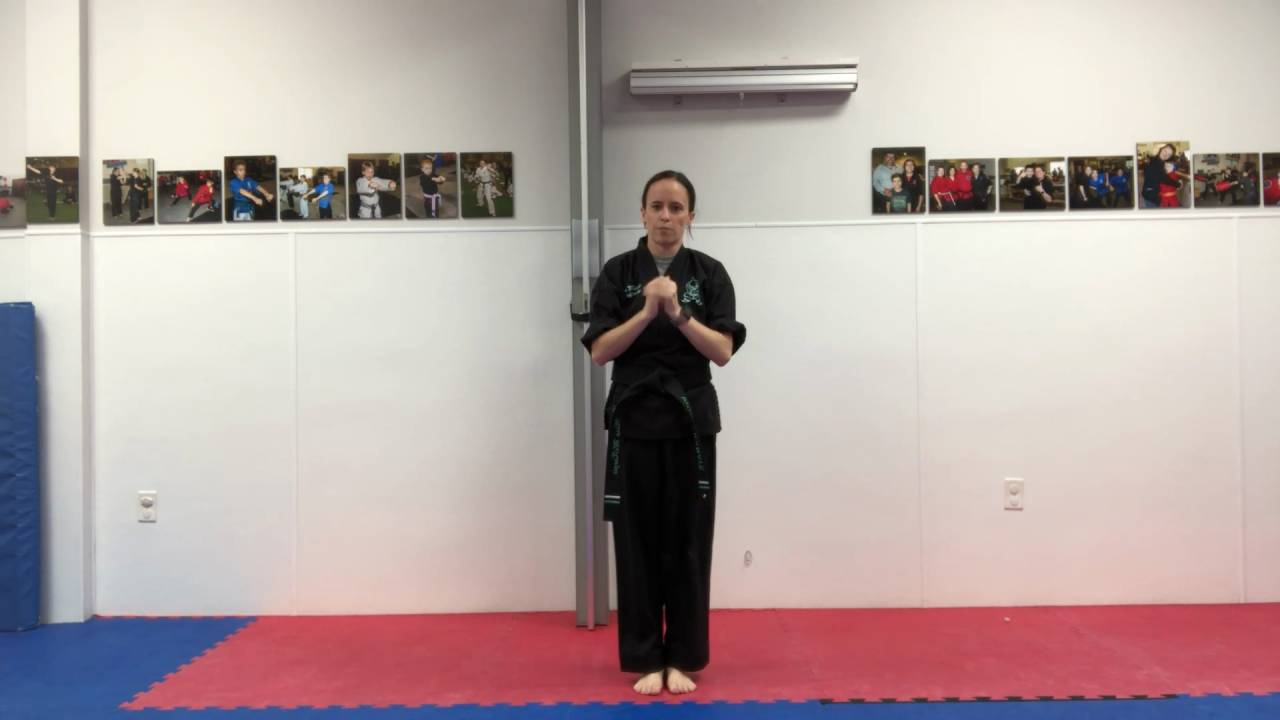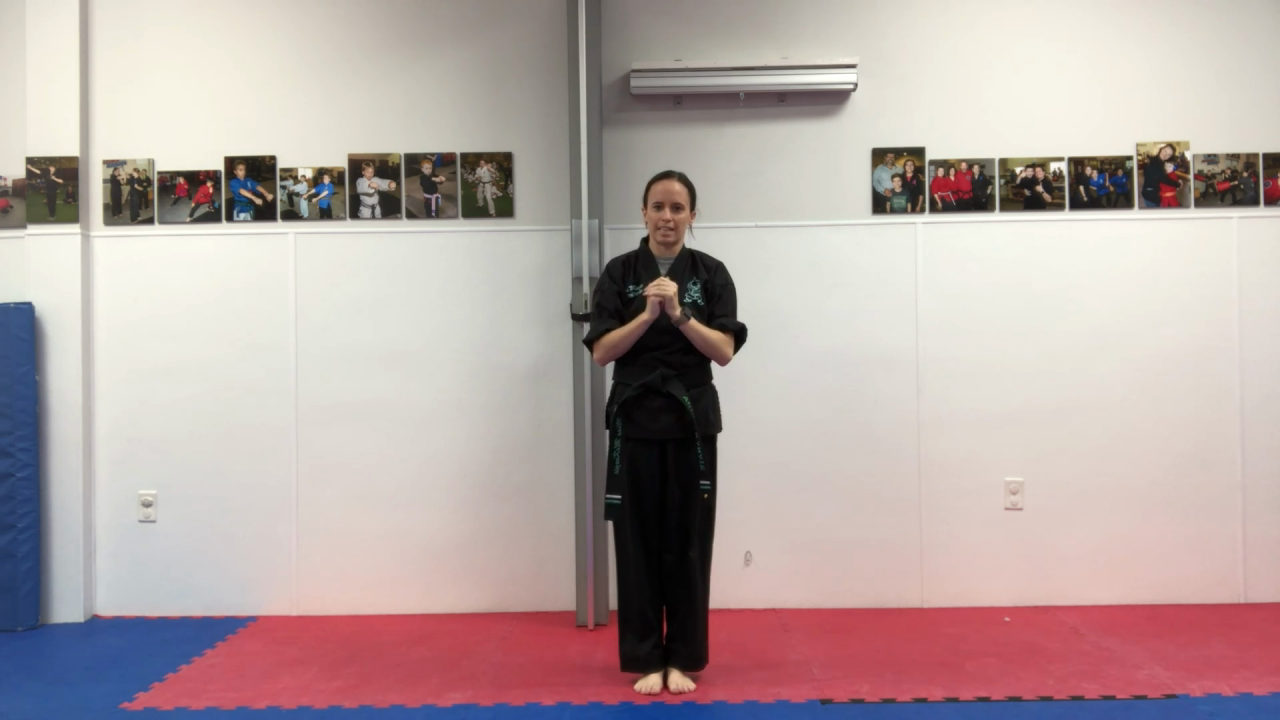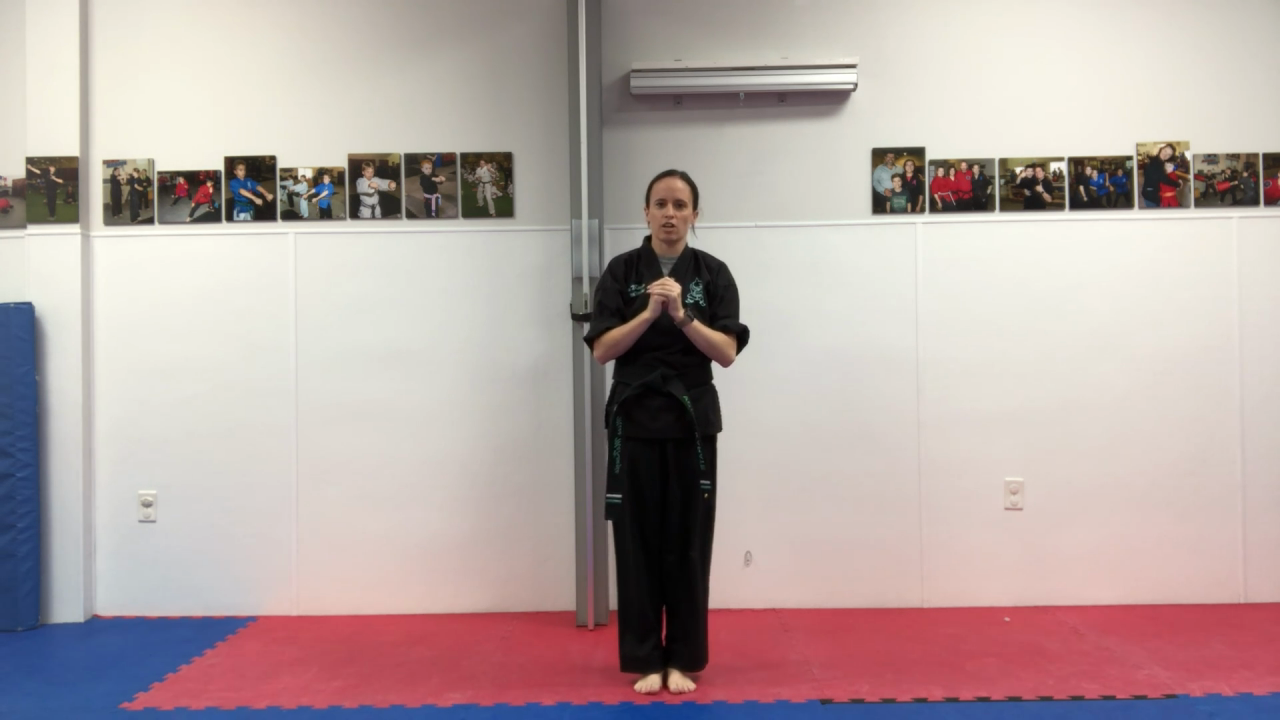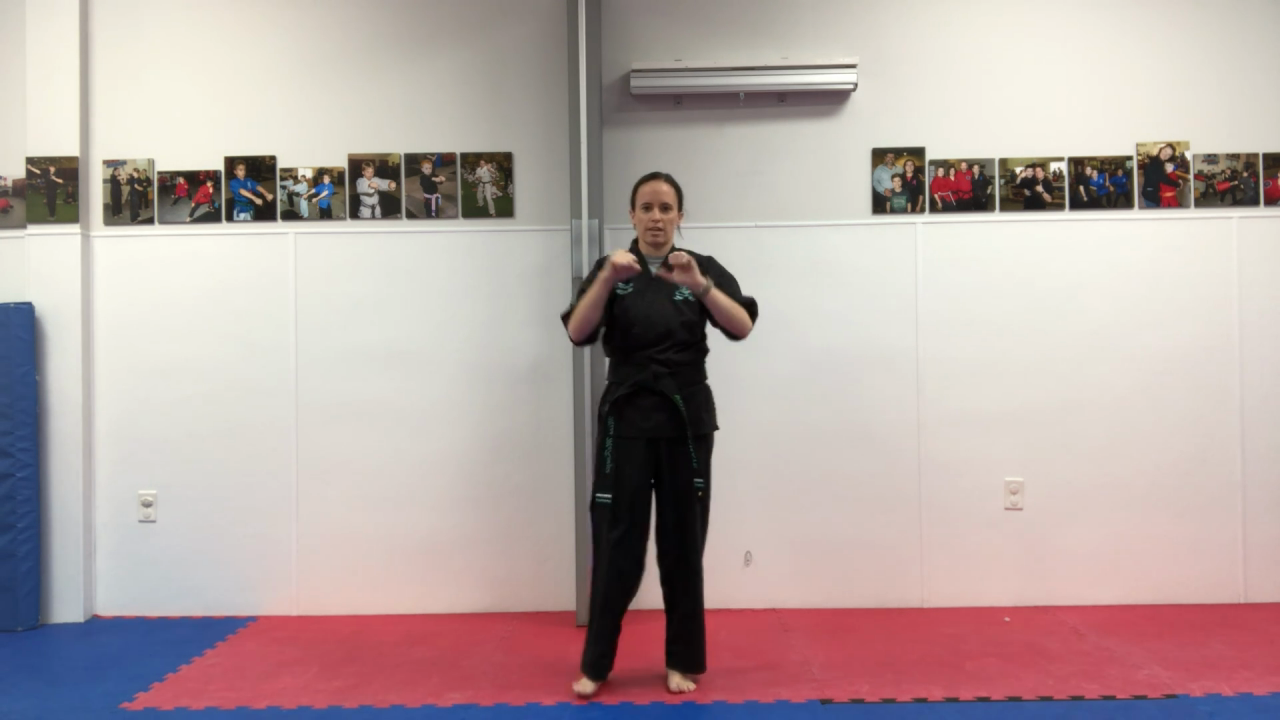
dt=0.4s
person 1, frame 1
left shoulder: (709, 273)
right shoulder: (618, 272)
left elbow: (723, 350)
right elbow: (599, 351)
left wrist: (678, 313)
right wrist: (646, 312)
left hip: (690, 418)
right hip: (633, 418)
left knee: (687, 539)
right knee: (638, 539)
left ankle: (683, 657)
right ankle: (646, 658)
person 1, frame 2
left shoulder: (710, 273)
right shoulder: (620, 272)
left elbow: (724, 350)
right elbow: (601, 352)
left wrist: (679, 314)
right wrist: (648, 314)
left hip: (691, 417)
right hip: (634, 417)
left knee: (688, 539)
right knee: (638, 539)
left ankle: (683, 658)
right ankle: (646, 658)
person 1, frame 3
left shoulder: (713, 273)
right shoulder: (621, 270)
left elbow: (727, 352)
right elbow: (601, 350)
left wrist: (682, 316)
right wrist: (650, 312)
left hip: (692, 417)
right hip: (634, 416)
left knee: (688, 540)
right knee: (637, 539)
left ankle: (682, 658)
right ankle: (645, 659)
person 1, frame 4
left shoulder: (702, 266)
right shoulder: (610, 268)
left elbow: (742, 326)
right elbow: (576, 332)
left wrist: (700, 285)
right wrist: (607, 278)
left hip: (686, 415)
right hip: (626, 416)
left knee: (683, 541)
right knee: (617, 540)
left ankle: (683, 660)
right ankle: (596, 662)
